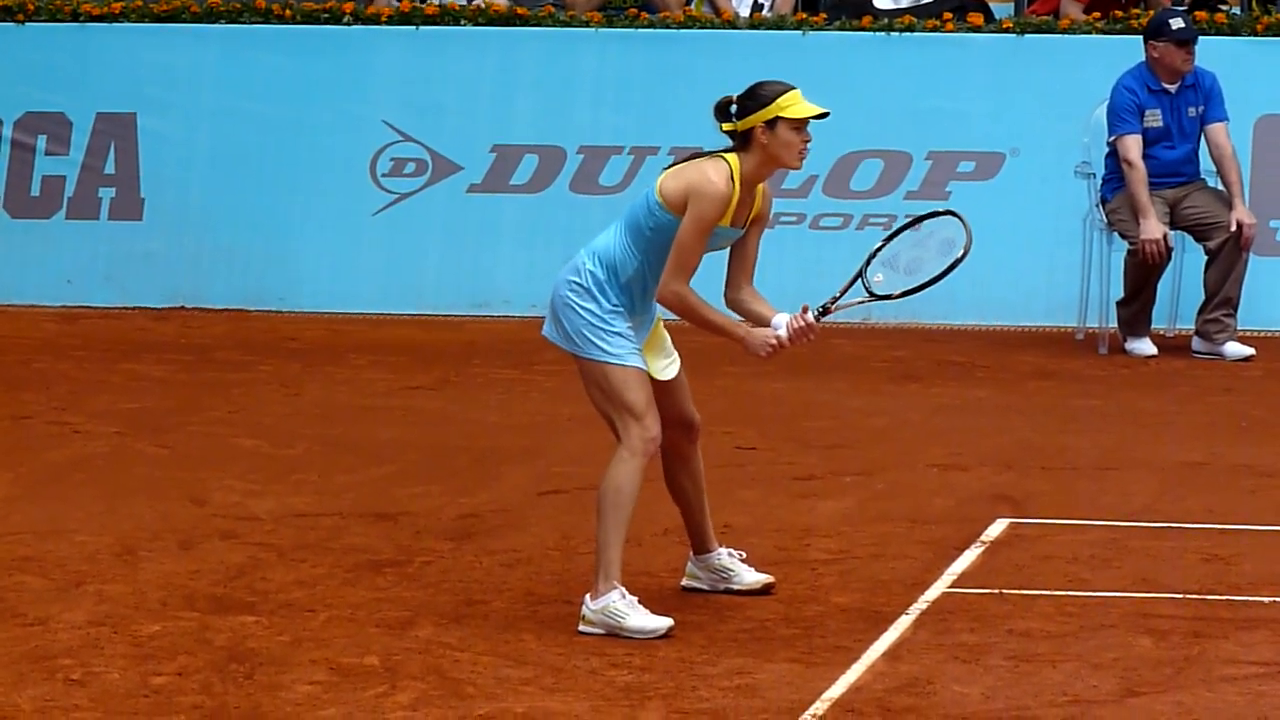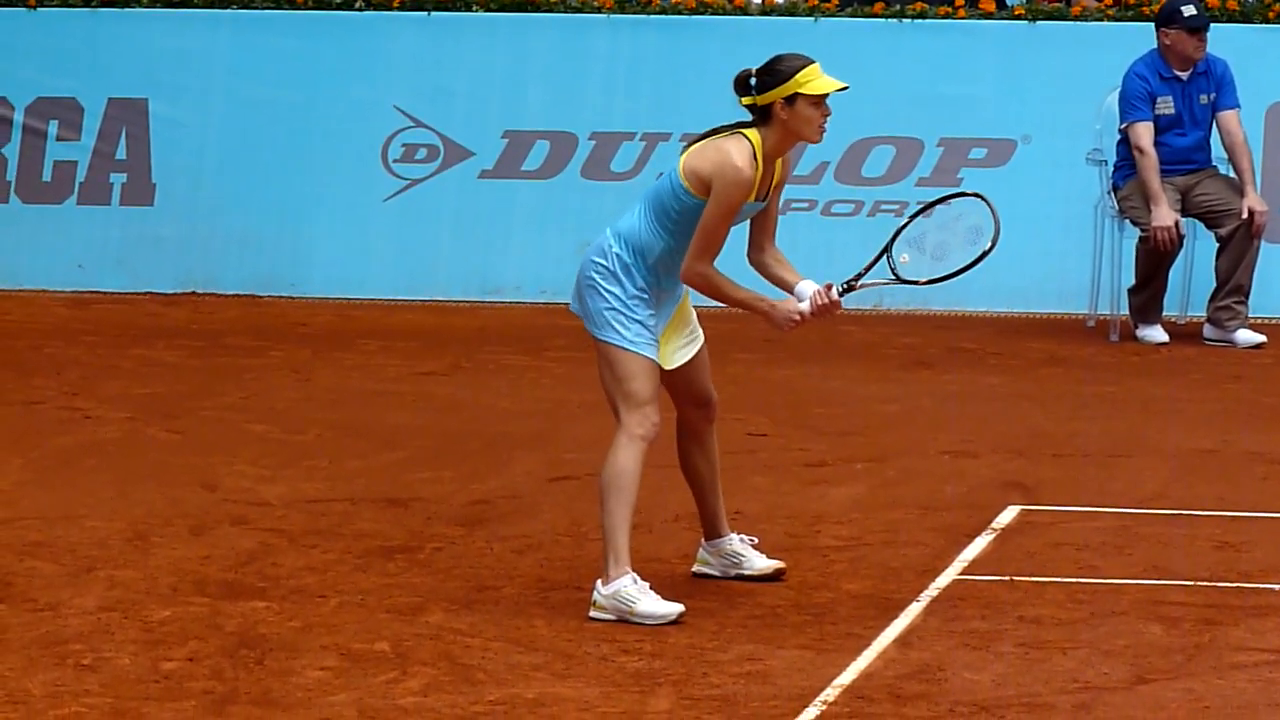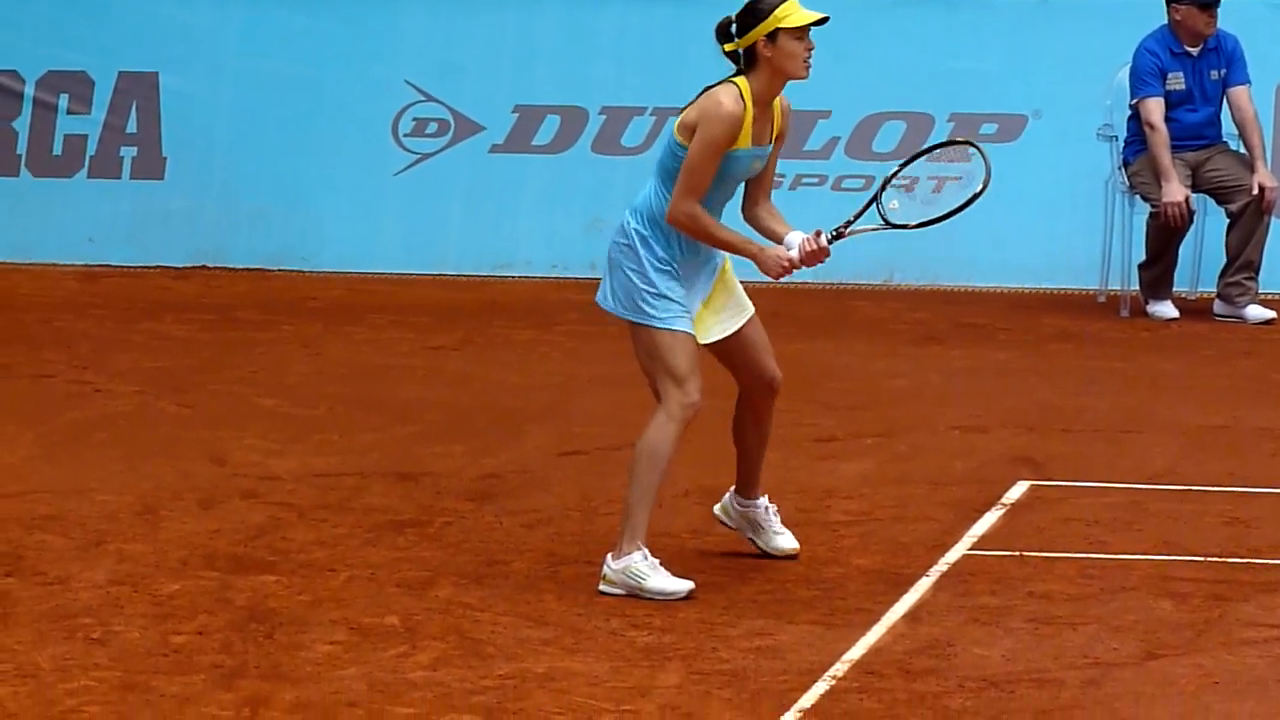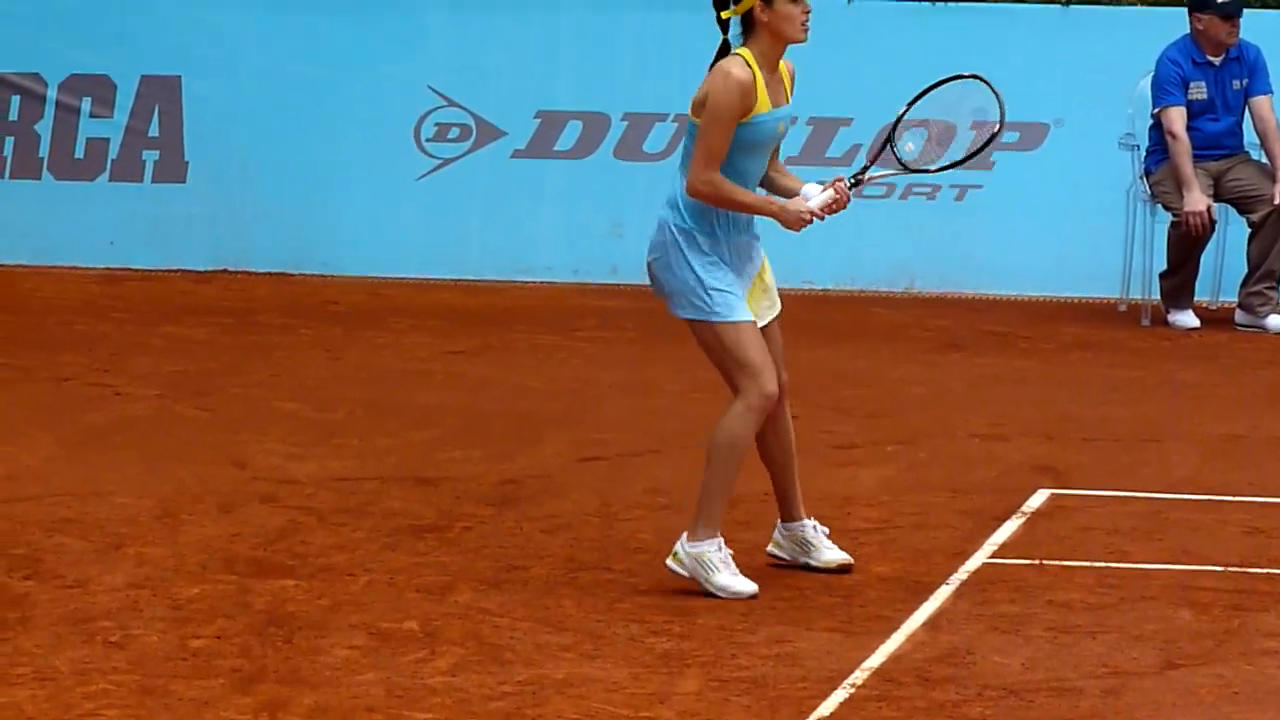
dt=0.4s
person 1, frame 1
left shoulder: (757, 200)
right shoulder: (713, 184)
left elbow: (738, 290)
right elbow: (672, 290)
left wrist: (780, 322)
right wrist: (745, 337)
left hip: (634, 307)
right hip: (593, 300)
left knee: (683, 429)
right knee: (642, 436)
left ankle: (707, 560)
right ankle: (604, 598)
person 1, frame 2
left shoulder: (776, 163)
right shoulder: (736, 165)
left elbow: (762, 251)
right elbow: (696, 269)
left wrist: (805, 290)
right wrist: (768, 308)
left hip: (661, 285)
right hip: (620, 281)
left knee: (700, 408)
right knee: (641, 423)
left ankle: (719, 545)
right ankle: (615, 582)
person 1, frame 3
left shoulder: (778, 109)
right shoulder: (725, 108)
left elbow: (756, 204)
right elbow: (681, 211)
left wrist: (793, 239)
right wrist: (756, 254)
left hip: (703, 262)
right hip: (653, 259)
left knee: (764, 380)
right knee: (682, 400)
left ankle: (746, 503)
right ankle: (626, 559)
person 1, frame 4
left shoulder: (781, 73)
right shoulder: (734, 78)
right elbow: (701, 180)
left wrist: (812, 193)
right wrist: (781, 211)
left hip: (735, 248)
right hip: (695, 247)
left knee: (777, 388)
right knee: (758, 389)
left ankle: (794, 527)
right ankle: (699, 543)
person 2, frame 1
left shoulder: (1206, 83)
right shoulder: (1129, 88)
left elbow: (1221, 146)
right elbow: (1131, 159)
left wrist: (1238, 204)
right wrist: (1148, 219)
left hip: (1187, 187)
right hip: (1131, 189)
left knee: (1235, 230)
right knee: (1152, 244)
left ankle: (1214, 333)
right ankle: (1135, 331)
person 2, frame 2
left shoulder: (1217, 70)
right shoulder: (1140, 76)
left elbow: (1233, 133)
right elbow: (1142, 146)
left wrist: (1250, 191)
right wrist: (1159, 206)
left hip: (1199, 174)
right hip: (1143, 176)
left knee: (1247, 216)
right knee: (1164, 231)
left ankle: (1225, 320)
right ankle: (1146, 319)
person 2, frame 3
left shoulder: (1228, 46)
right shoulder: (1151, 52)
left elbow: (1244, 110)
right elbow: (1153, 122)
right wrist: (1169, 182)
left hip: (1210, 150)
right hip: (1154, 153)
right knee: (1174, 207)
left ankle: (1235, 296)
right ankle: (1156, 295)
person 2, frame 4
left shoulder: (1250, 56)
right shoulder: (1173, 61)
right elbow: (1175, 132)
right wrist: (1191, 191)
left hip: (1232, 161)
right hip: (1175, 163)
right knee: (1195, 217)
right ankle: (1177, 304)
